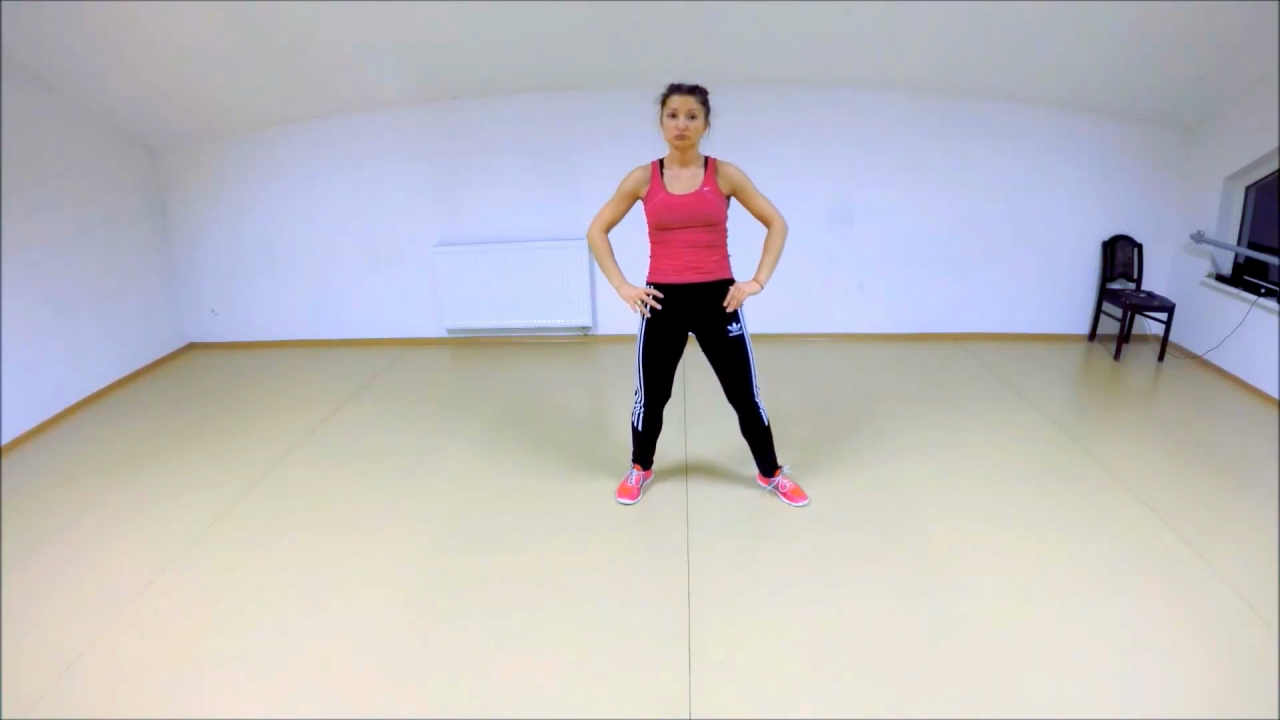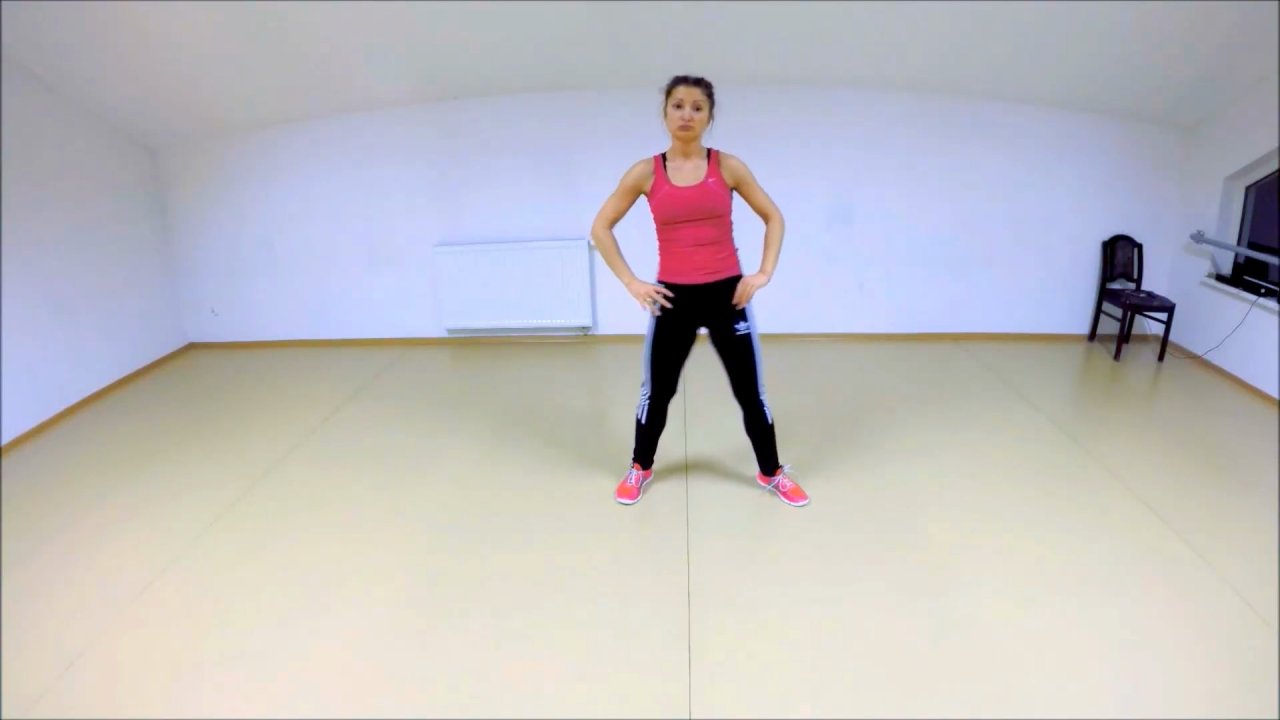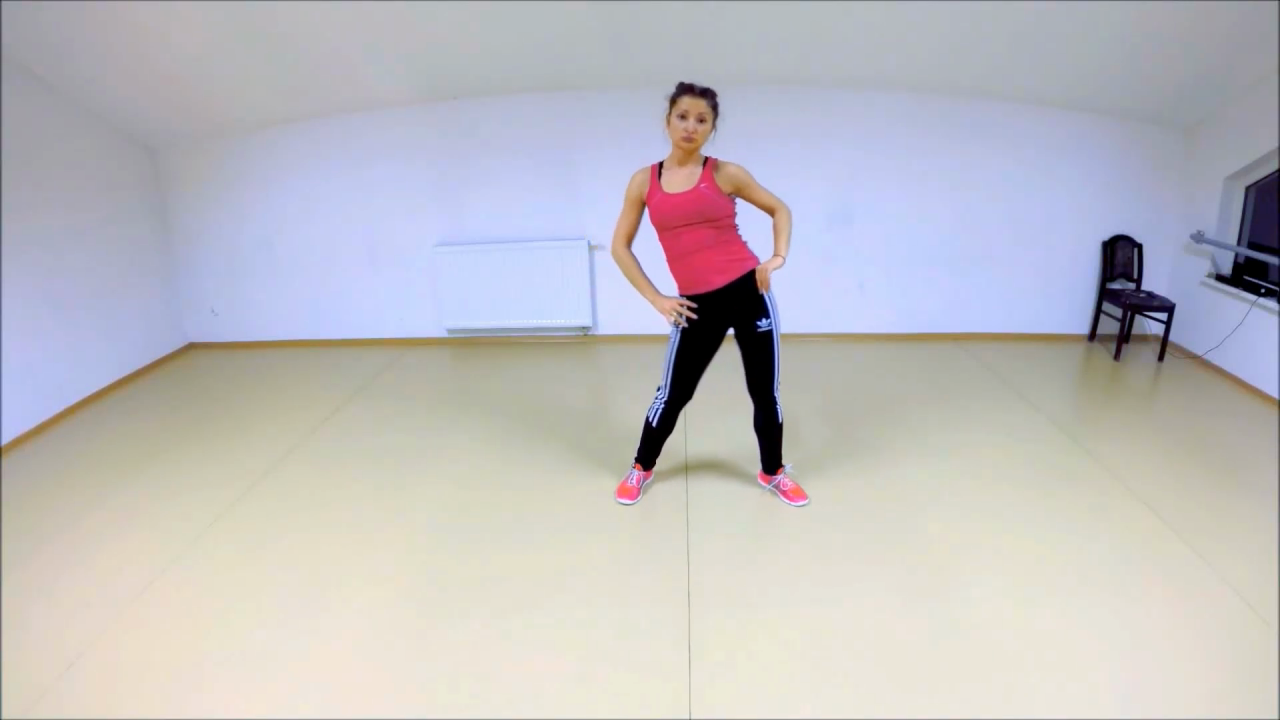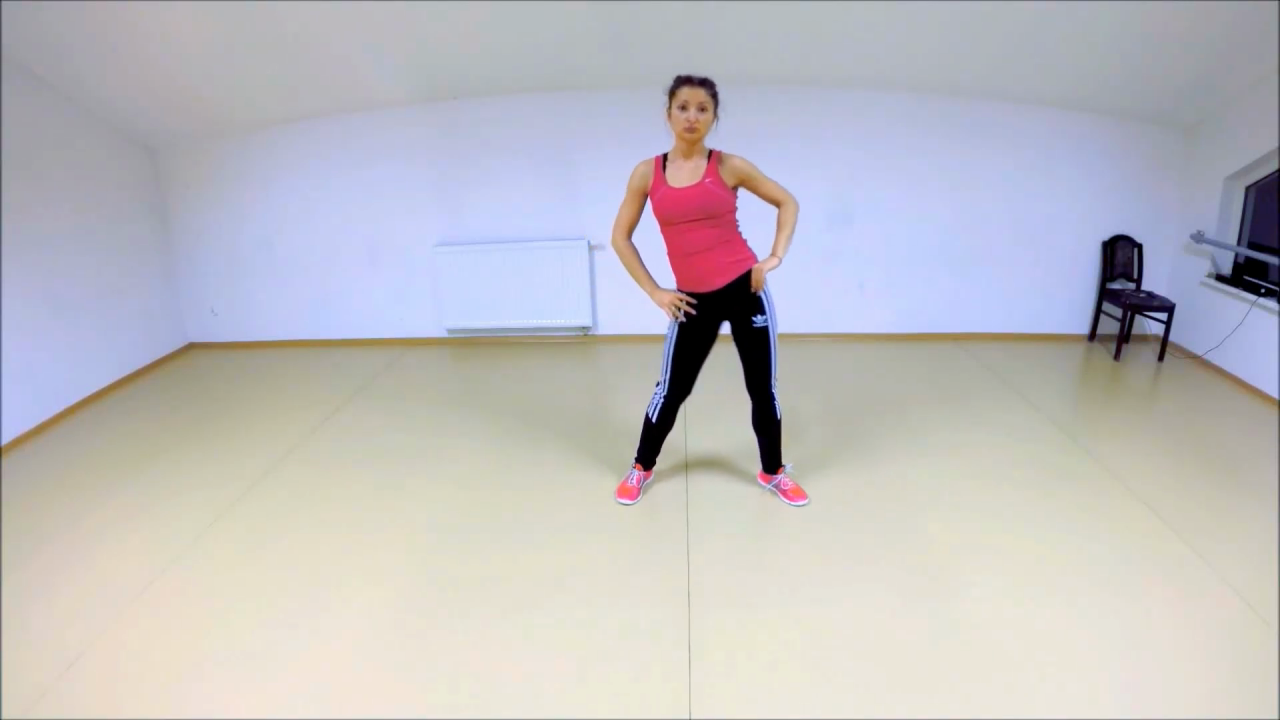
dt=0.2s
person 1, frame 1
left shoulder: (725, 174)
right shoulder: (642, 178)
left elbow: (776, 224)
right elbow: (597, 231)
left wrist: (759, 280)
right wrist: (621, 286)
left hip: (717, 299)
right hip: (663, 301)
left knee: (745, 397)
right knee: (651, 397)
left ankle: (770, 473)
right ankle: (640, 468)
person 1, frame 2
left shoulder: (728, 166)
right shoulder: (645, 172)
left elbow: (773, 216)
right elbow: (601, 227)
left wrist: (765, 272)
right wrist: (632, 282)
left hip: (726, 294)
right hip: (674, 298)
left knee: (751, 393)
right knee: (657, 392)
left ankle: (771, 472)
right ankle: (640, 467)
person 1, frame 3
left shoulder: (725, 174)
right shoulder: (644, 181)
left elbow: (779, 209)
right elbow: (620, 246)
left wrist: (779, 257)
right wrist: (656, 299)
left hip: (748, 291)
right hip: (698, 305)
left knee: (765, 391)
right knee: (673, 394)
left ankle: (772, 471)
right ankle: (642, 467)
person 1, frame 4
left shoulder: (729, 166)
right shoulder: (647, 172)
left elbow: (787, 201)
right elbow: (621, 237)
left wrist: (776, 255)
right wrist: (655, 291)
left hip: (745, 290)
right hip: (694, 301)
left knee: (763, 388)
right knee: (672, 390)
left ankle: (772, 472)
right ankle: (642, 467)
